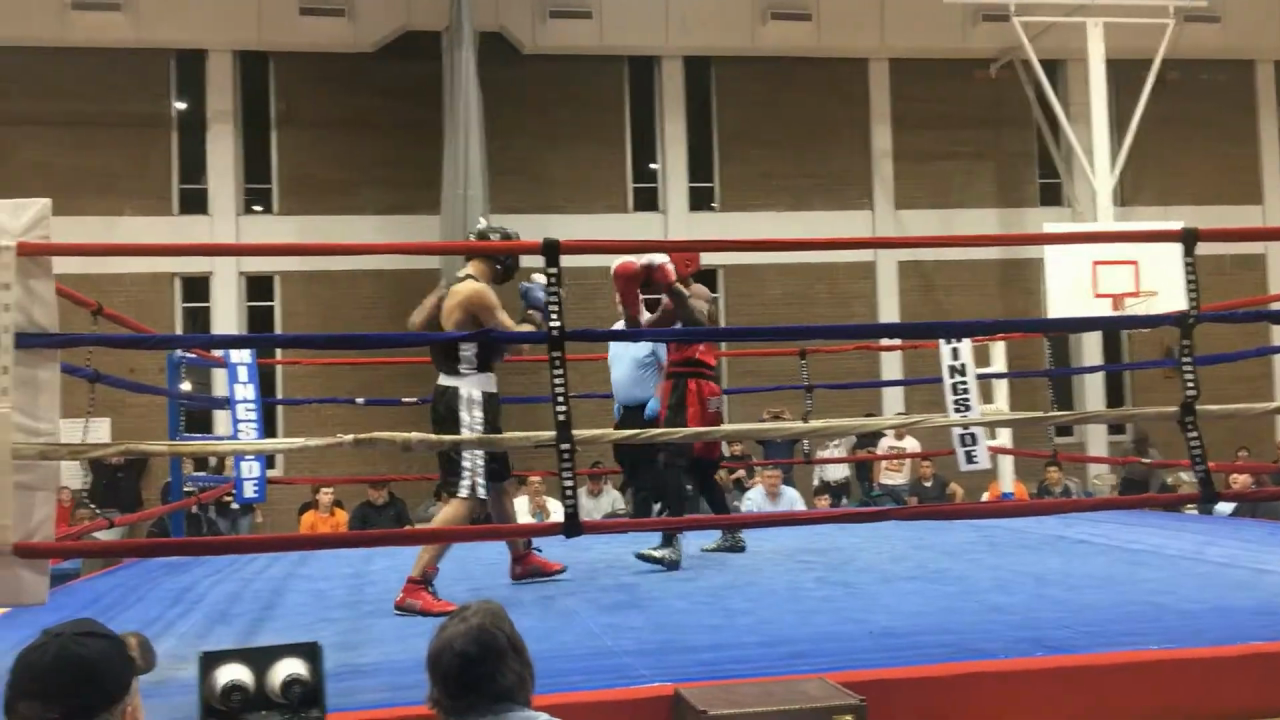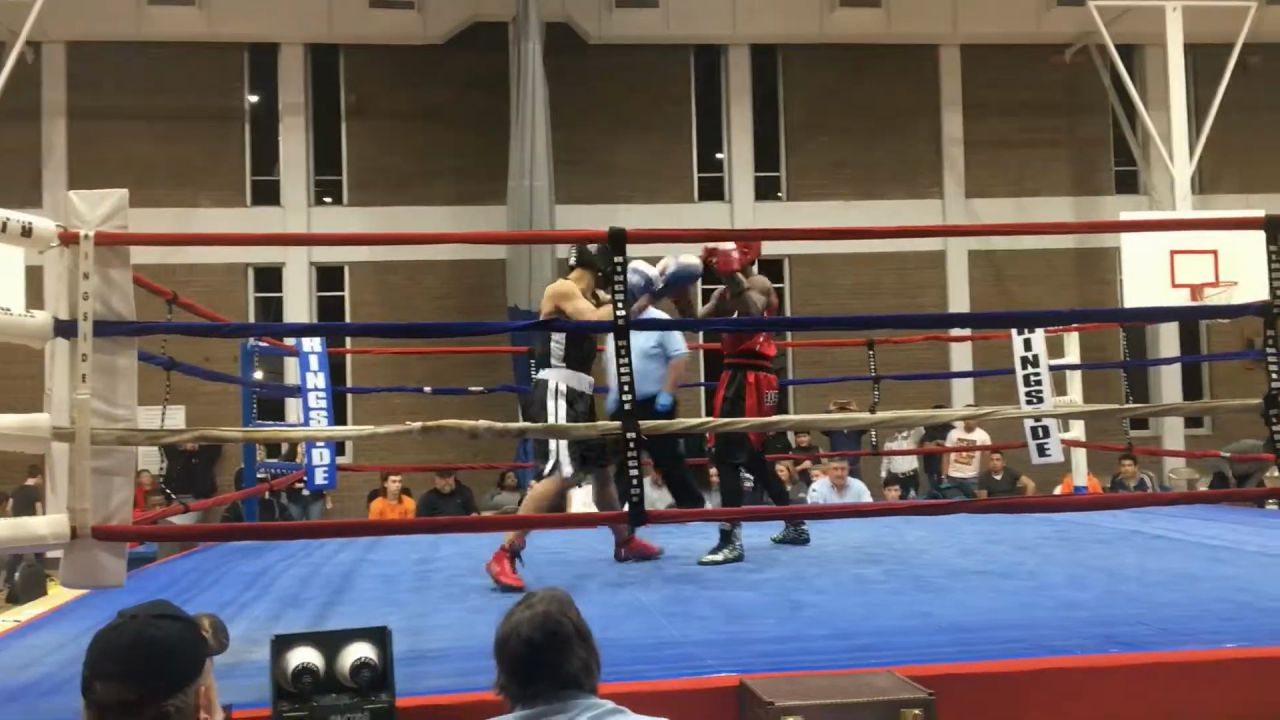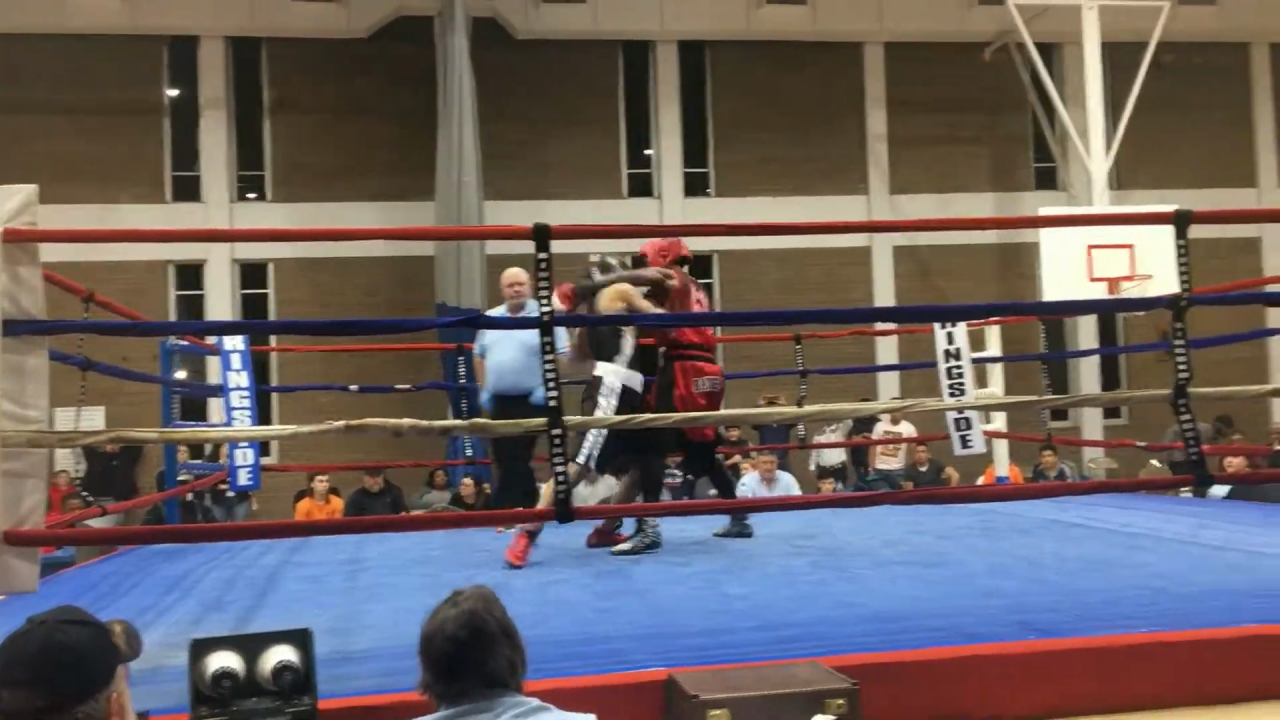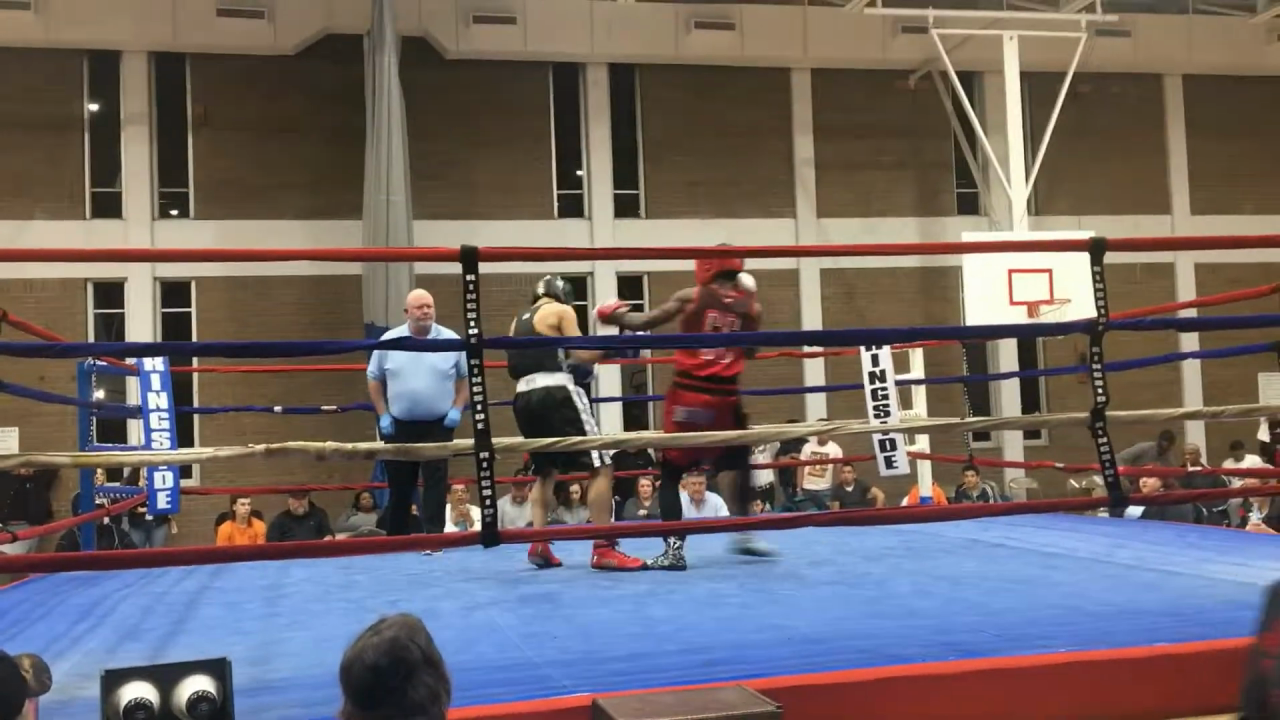
dt=0.5s
person 1, frame 1
left shoulder: (452, 287)
right shoulder: (477, 291)
left elbow: (416, 324)
right elbow: (519, 341)
right wrist: (536, 314)
left hip: (467, 398)
right hip: (465, 401)
left knee: (497, 484)
right knee: (468, 496)
left ankle: (522, 559)
right ankle: (414, 588)
person 1, frame 2
left shoulder: (590, 295)
right shoulder: (562, 289)
right elbow: (596, 321)
left hip: (577, 394)
right hip: (556, 393)
left knee: (602, 469)
right knee: (560, 475)
left ankle: (625, 542)
right ankle: (505, 555)
person 1, frame 3
left shoulder: (588, 308)
right shoulder: (621, 291)
left hip: (625, 391)
right hip: (611, 388)
right knee: (581, 465)
left ankle: (605, 531)
right ankle: (528, 532)
person 1, frame 4
left shoulder: (518, 322)
right shoulder: (561, 311)
right elbow: (582, 356)
left hip: (526, 398)
right hip: (557, 394)
left knee: (545, 473)
right knee: (601, 467)
left ankle: (539, 544)
right ankle: (604, 550)
person 2, frame 1
left shoulder: (698, 294)
right shoulder: (670, 304)
left elbow: (700, 319)
right elbow: (639, 332)
left wrist: (669, 284)
right wrist: (629, 298)
left hip: (693, 386)
right hip: (681, 385)
left knee: (673, 461)
right knee: (700, 467)
left ankle: (670, 544)
right ankle: (732, 535)
person 2, frame 2
left shoulder: (758, 284)
right shoulder: (724, 293)
left elbow: (752, 313)
right elbow: (697, 322)
left wrist: (731, 272)
left hip: (750, 377)
right hip: (738, 375)
left knee: (728, 455)
right knee: (753, 458)
left ankle: (731, 541)
right ankle: (795, 526)
person 2, frame 3
left shoulder: (671, 278)
right shoulder: (691, 288)
left hip: (684, 368)
right hip: (704, 370)
left knee: (654, 444)
right knee: (703, 452)
left ankle: (647, 528)
right ankle: (738, 520)
person 2, frame 4
left shoulder: (691, 297)
right shoulder: (751, 306)
left elbow: (646, 322)
left wrist: (616, 314)
left hip: (689, 395)
right hip: (724, 397)
left knee: (672, 472)
right knee: (740, 463)
left ankle: (674, 548)
right ankle: (744, 532)
person 3, frame 1
right shoulder: (616, 331)
left wrist: (657, 399)
right wrist: (617, 400)
left hip: (648, 410)
right hip: (627, 410)
left knee: (644, 464)
right knee: (624, 458)
left ankle: (641, 514)
person 3, frame 2
left shoulder: (660, 321)
left elbow: (680, 356)
right elbow: (609, 361)
left wrist: (666, 393)
right wrist: (612, 393)
left hip: (654, 404)
right hip: (624, 405)
left knee: (668, 462)
right knee: (618, 459)
left ankle: (692, 505)
person 3, frame 3
right shoulder: (491, 319)
left elbow: (562, 354)
right elbow: (479, 356)
left wrist: (544, 387)
right wrist: (484, 389)
left hip: (528, 401)
right hip: (498, 400)
left knee: (516, 458)
right knee: (504, 457)
left ankle: (508, 509)
right ankle: (530, 503)
person 3, frame 4
left shoulder: (451, 340)
right shoulder: (389, 340)
left elbow: (467, 376)
right elbow: (374, 379)
left wrist: (457, 409)
right wrist: (383, 415)
left hip: (437, 425)
right hip: (400, 426)
left knee: (435, 481)
right knee: (399, 485)
left ankle: (434, 536)
right ankle: (396, 539)
